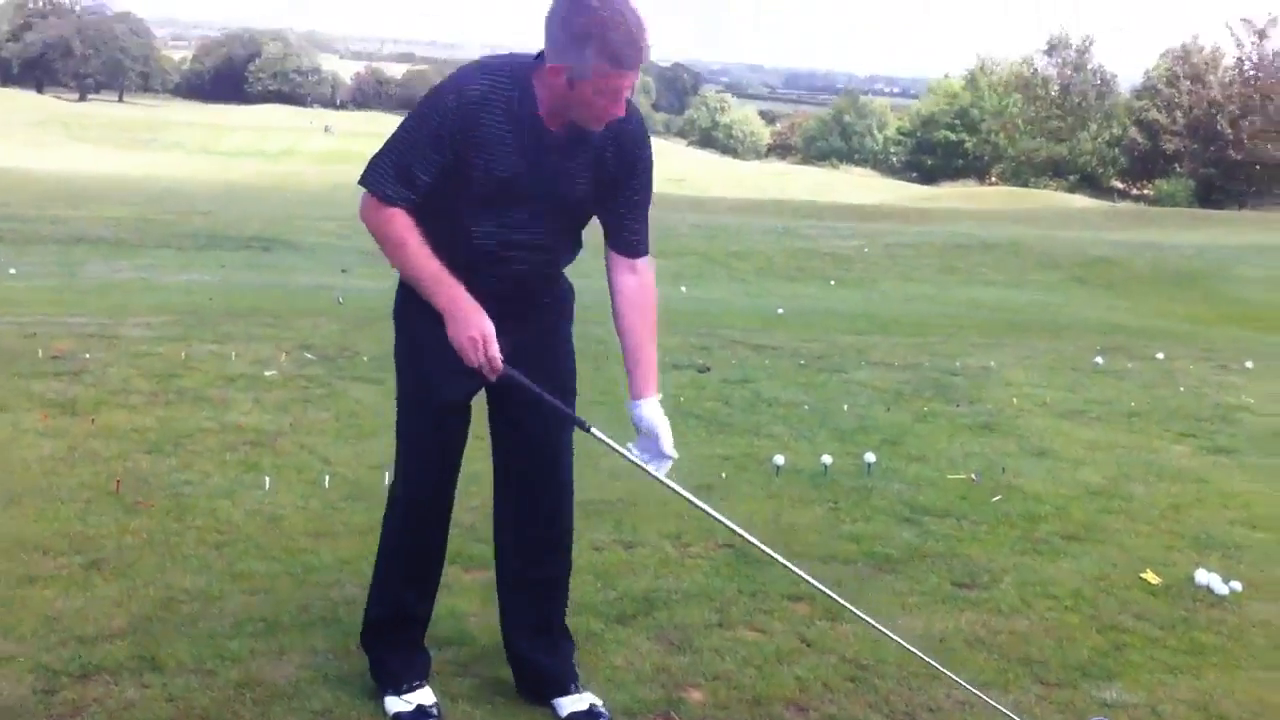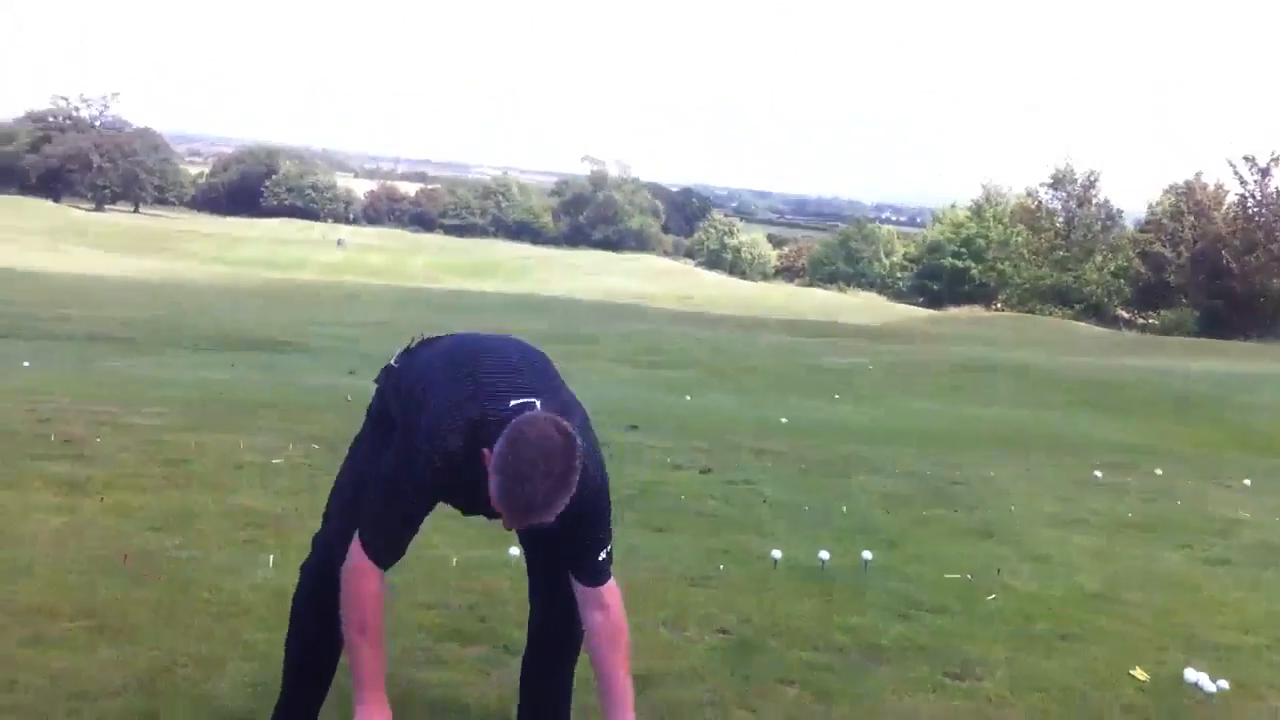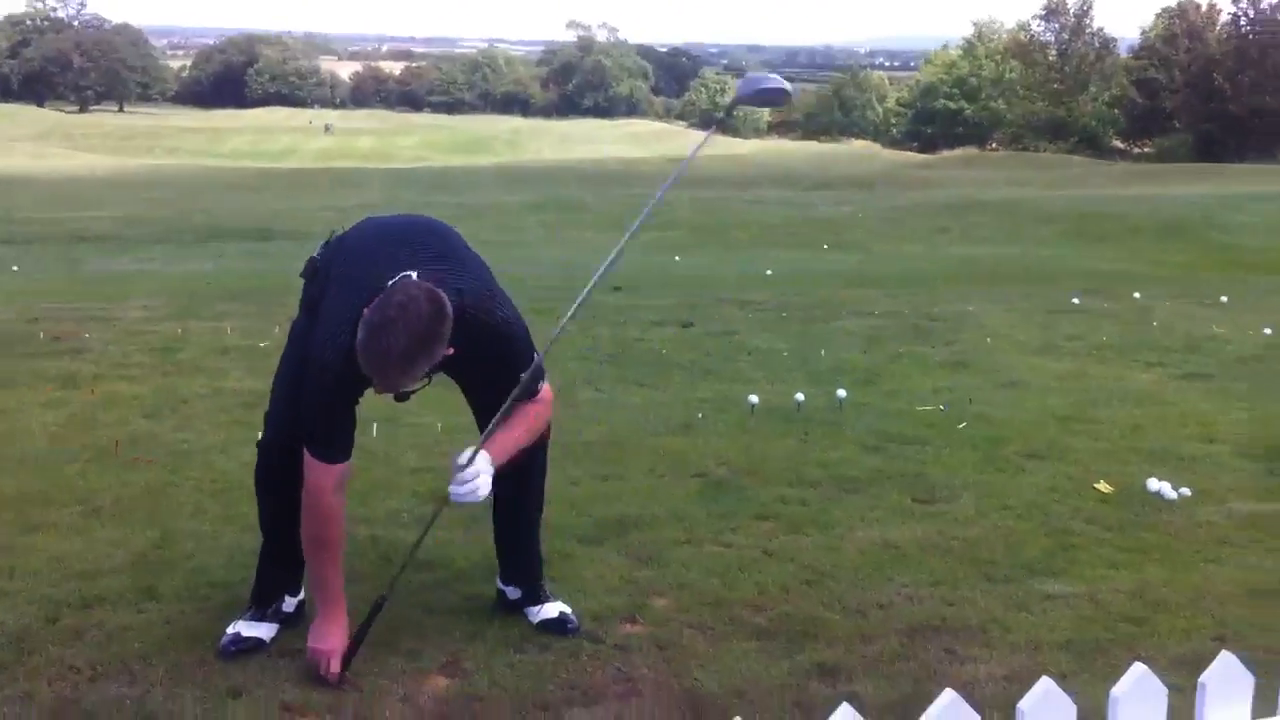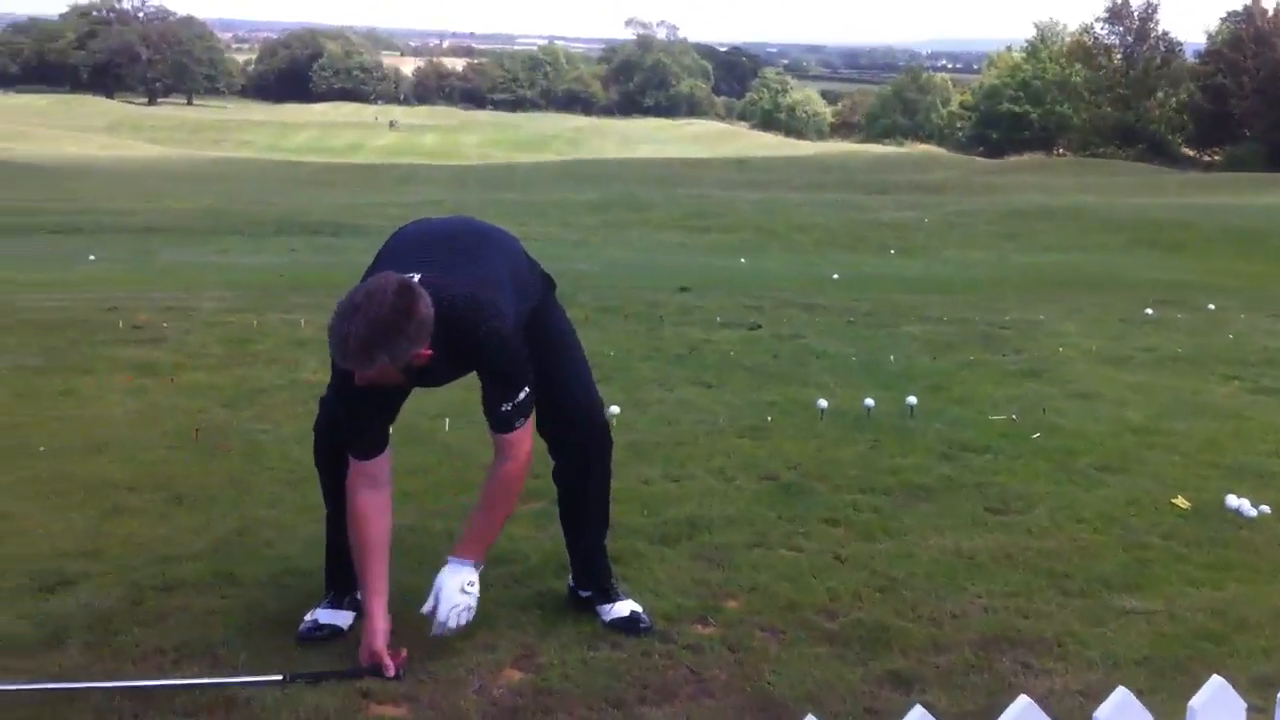
dt=0.7s
person 1, frame 1
left shoulder: (626, 135)
right shoulder: (469, 101)
left elbow: (631, 263)
right elbow: (380, 204)
left wrist: (646, 398)
right wrist: (457, 307)
left hip: (538, 309)
right hip: (442, 306)
left knee: (544, 483)
right knee: (425, 480)
right ankle: (398, 661)
person 1, frame 2
left shoulder: (581, 474)
right shoulder: (429, 450)
left elbow: (599, 603)
right elbow: (362, 571)
right hip: (411, 398)
left knee: (562, 579)
right knee: (333, 568)
person 1, frame 3
left shoulder: (487, 319)
right shoulder: (336, 346)
left elbow: (538, 400)
right elbow: (324, 485)
left wrist: (490, 459)
right wrist: (330, 614)
left hip: (445, 276)
right hip: (339, 284)
left knee: (524, 428)
right knee: (284, 442)
left ankle: (521, 585)
right ankle: (278, 597)
person 1, frame 4
left shoulder: (490, 327)
right shoulder: (361, 342)
left elbow: (514, 453)
right elbow: (368, 480)
left wrist: (465, 565)
right wrist: (375, 613)
left hip: (514, 286)
left knee: (583, 430)
right knee: (335, 437)
left ankle: (593, 584)
right ankle: (347, 588)
